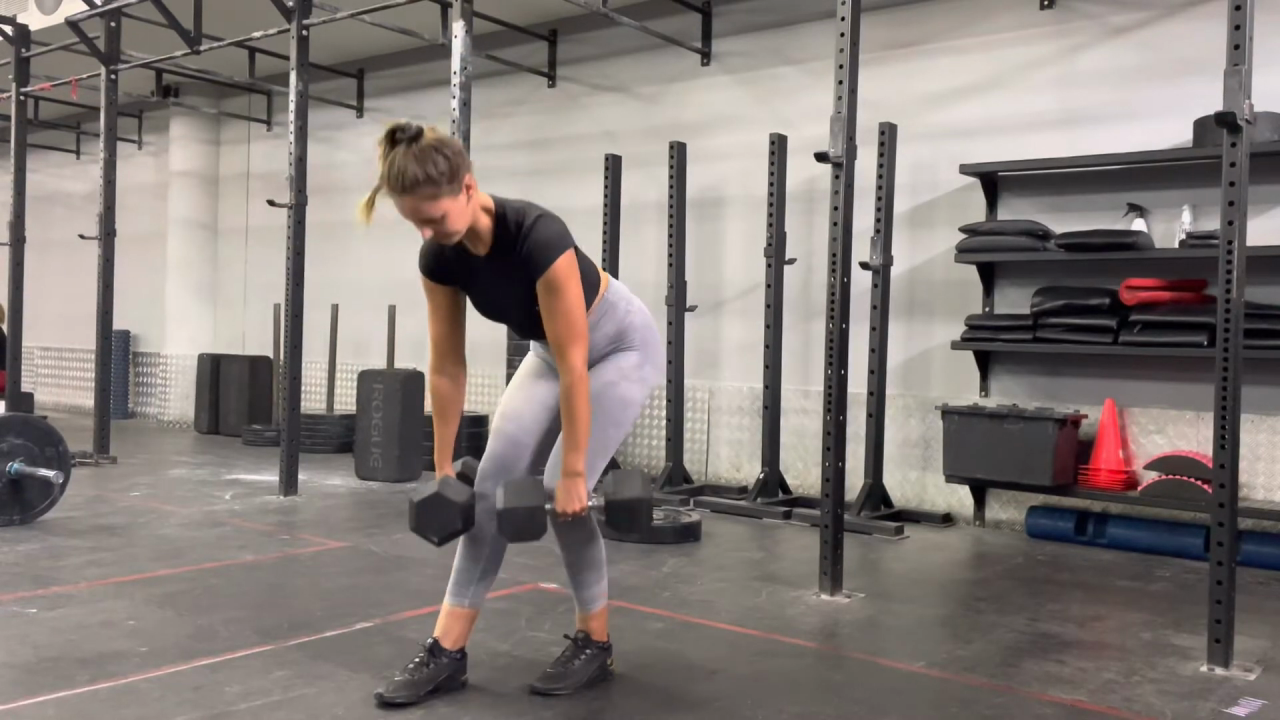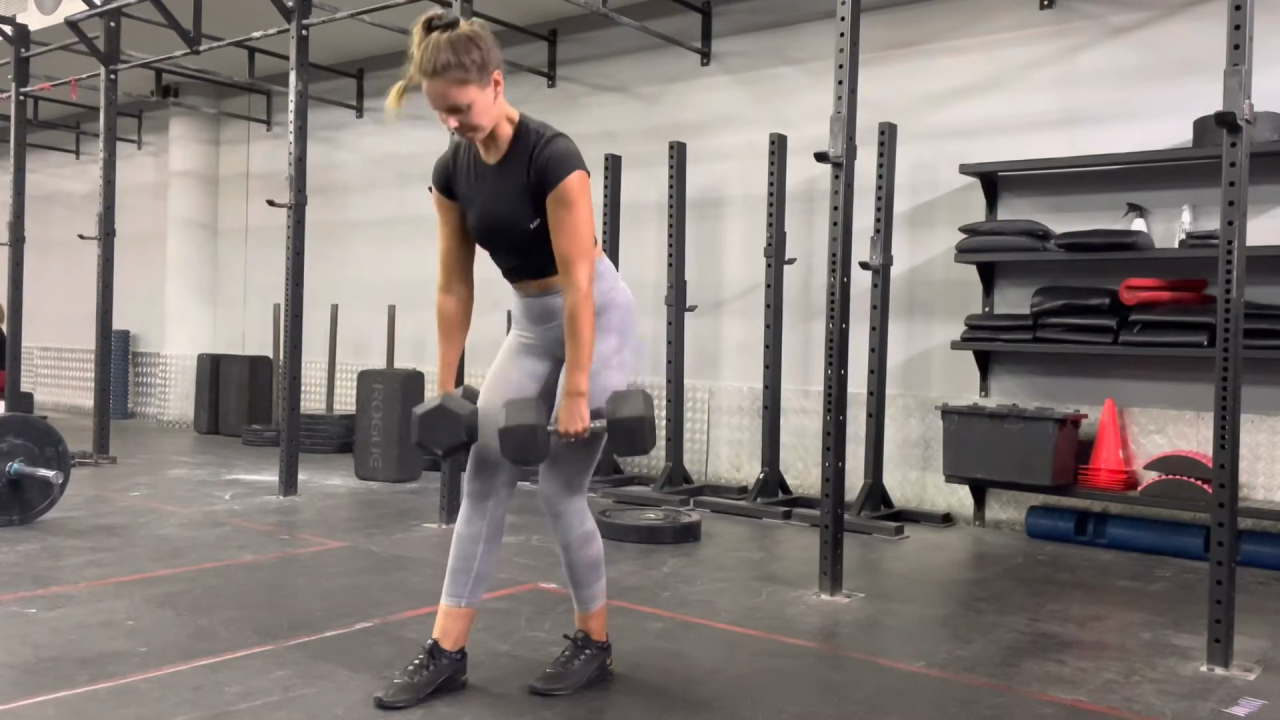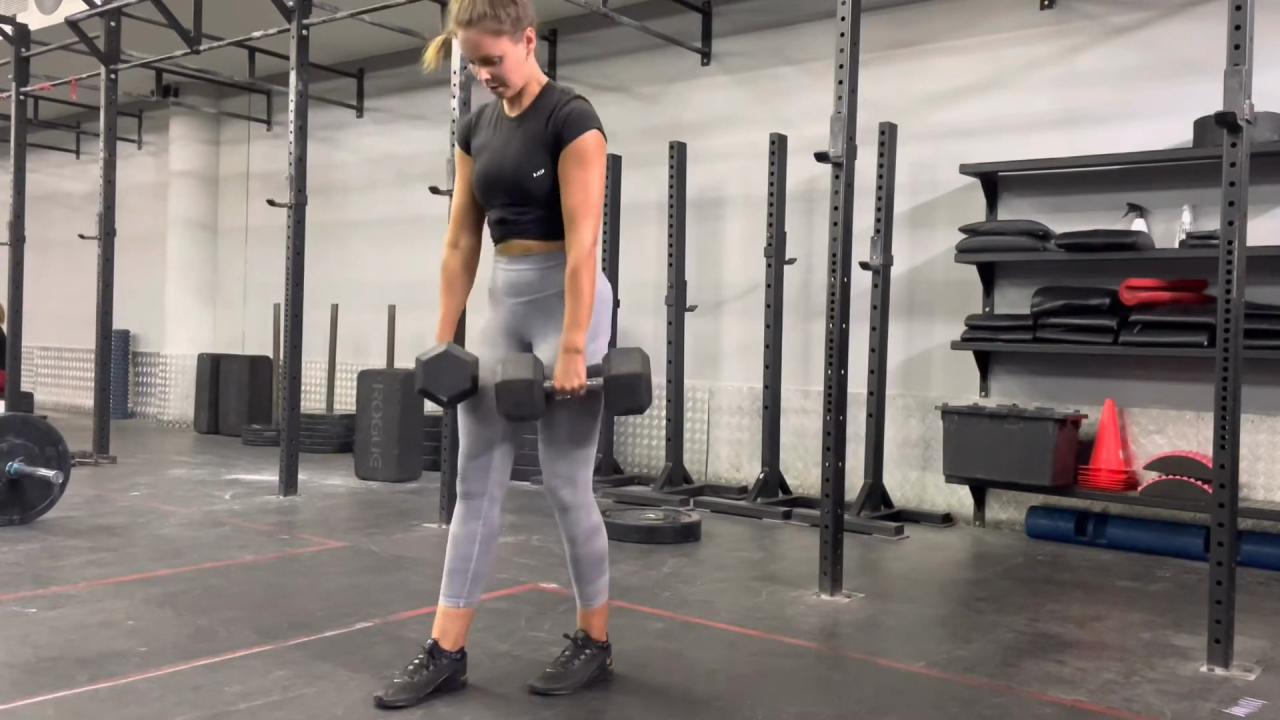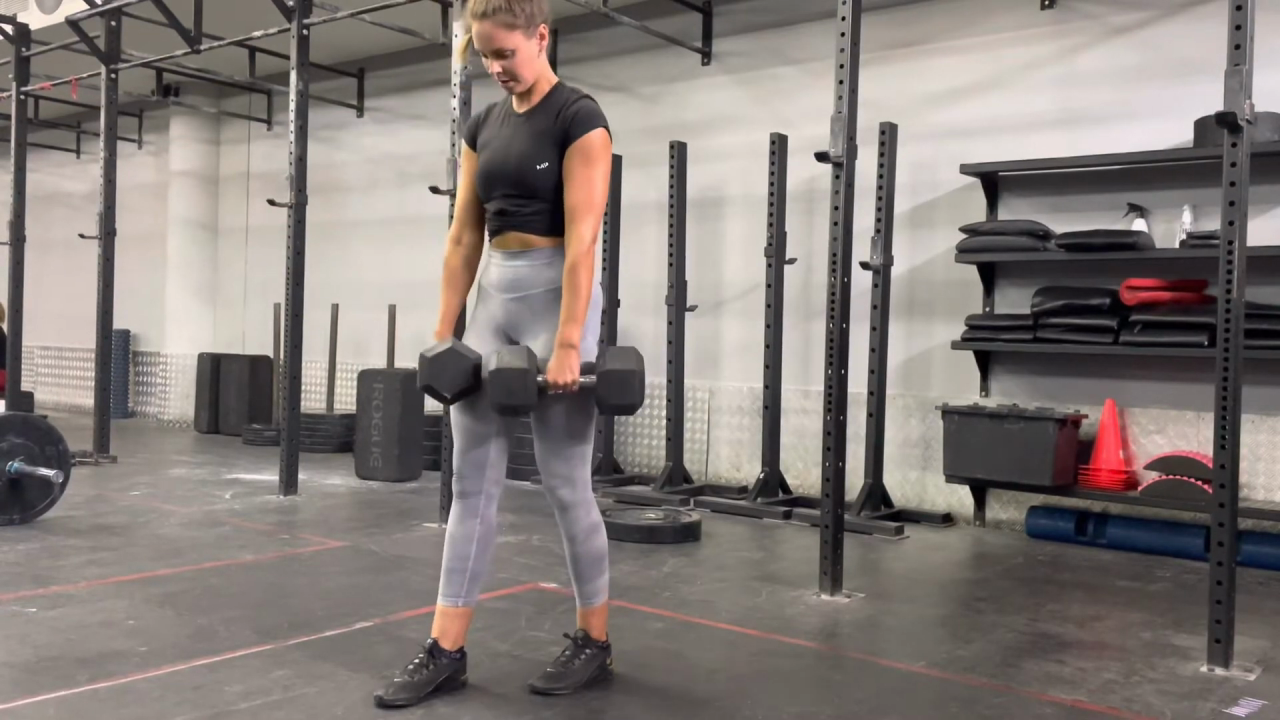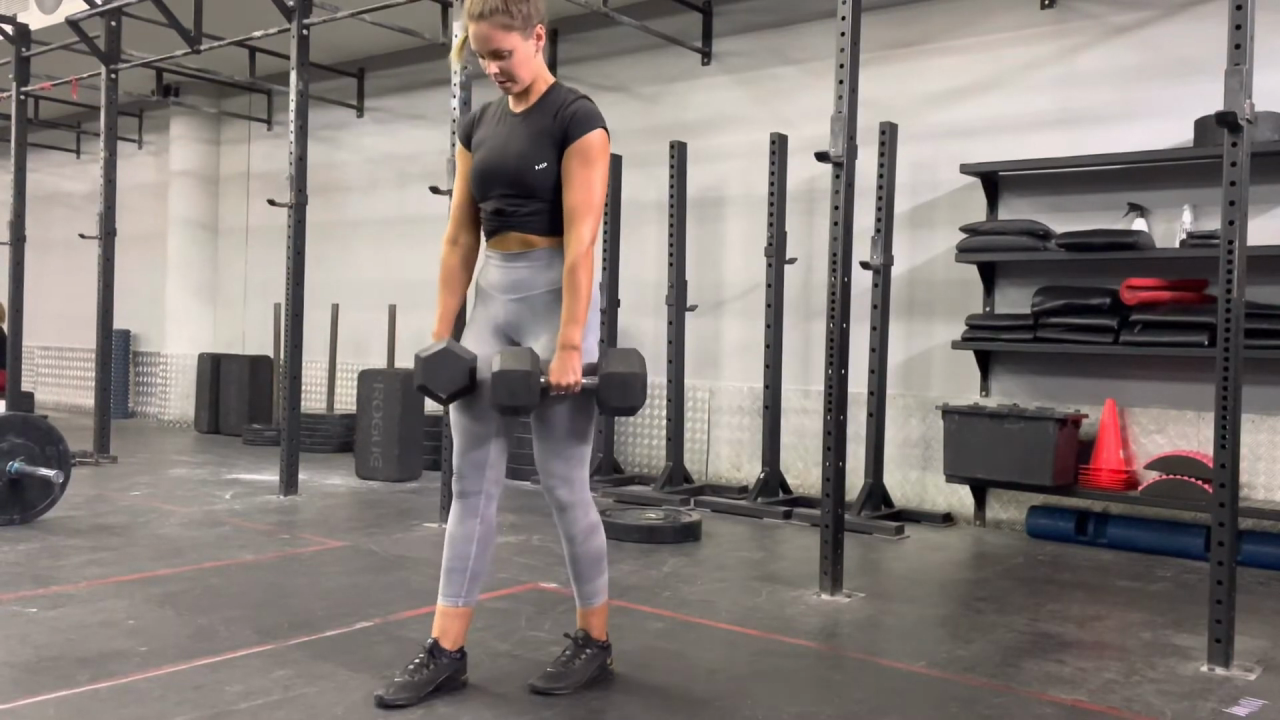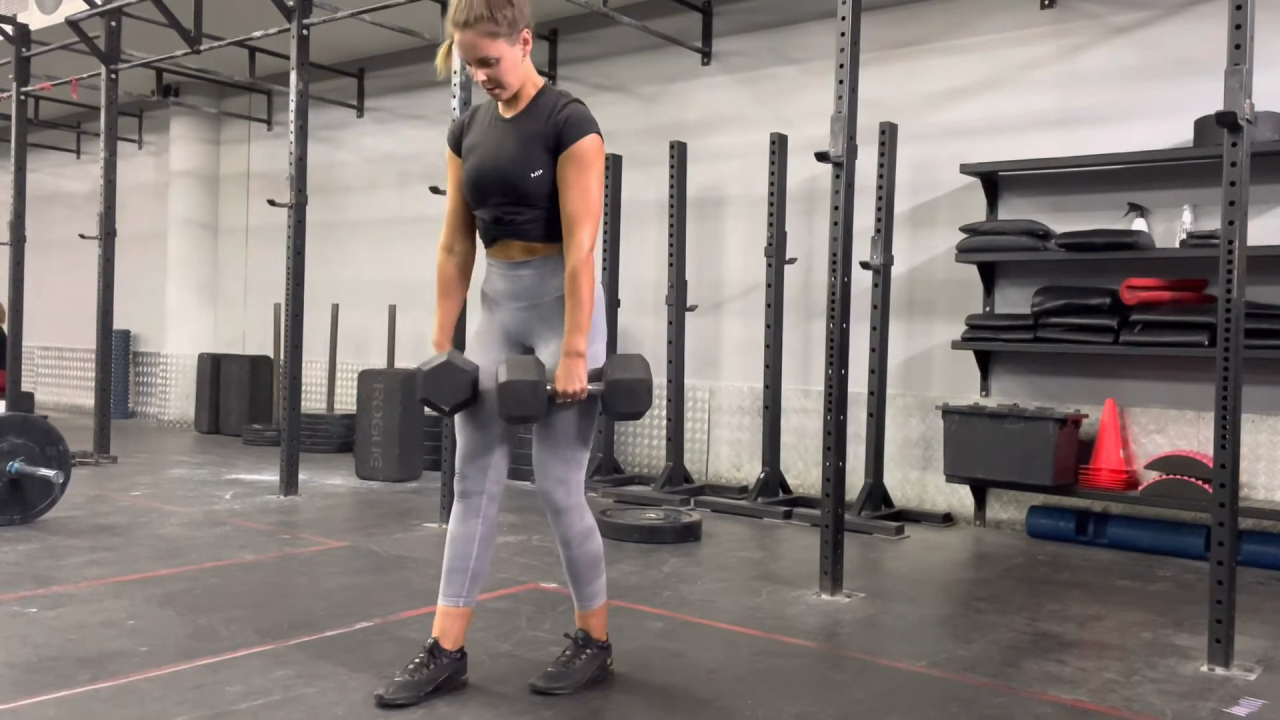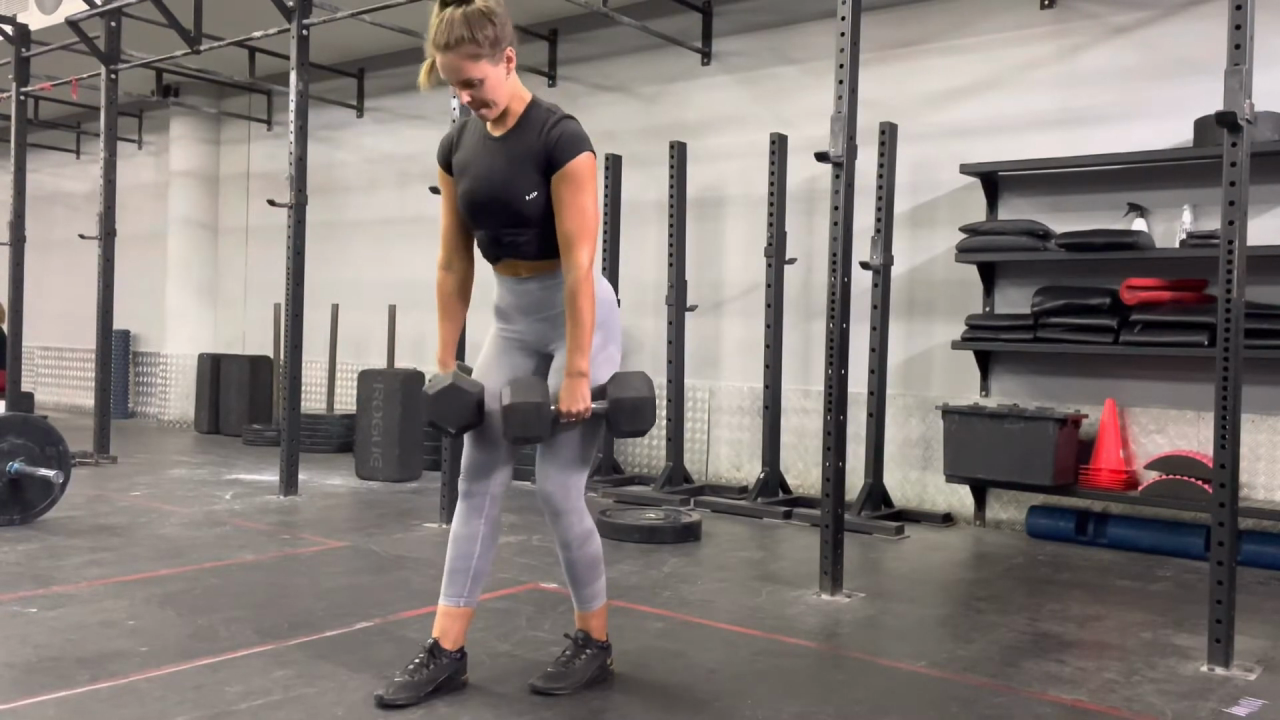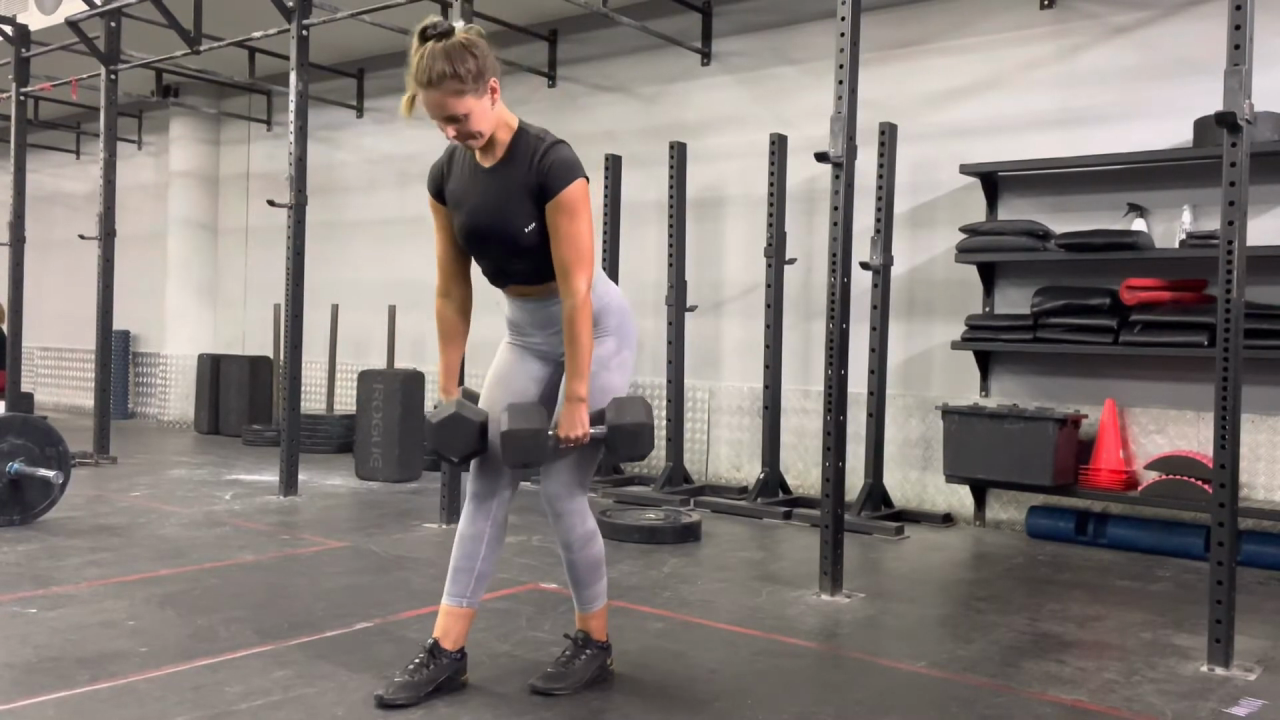
dt=0.3s
person 1, frame 1
left shoulder: (537, 236)
right shoulder: (440, 256)
left elbow: (574, 367)
right elbow: (447, 367)
left wrist: (573, 473)
right wrist: (443, 468)
left hip: (621, 347)
right hip: (547, 352)
left knee: (561, 493)
right knee: (492, 483)
left ankle: (595, 643)
right ankle: (448, 649)
person 1, frame 2
left shoulder: (552, 155)
right shoulder: (453, 168)
left elbow: (579, 283)
right elbow: (454, 285)
left wrist: (577, 395)
right wrist: (446, 386)
left hip: (598, 320)
right hip: (527, 324)
left knee: (559, 491)
right knee: (483, 483)
left ankle: (594, 643)
right ankle: (447, 650)
person 1, frame 3
left shoulder: (570, 117)
right shoulder: (475, 127)
left elbow: (583, 240)
right elbow: (462, 241)
left wrist: (573, 349)
right wrist: (444, 339)
left hip: (566, 300)
right hip: (503, 305)
left knee: (565, 483)
right knee: (476, 480)
left ankle: (594, 642)
right ankle: (446, 648)
person 1, frame 4
left shoulder: (579, 116)
right shoulder: (484, 124)
left elbow: (582, 238)
right elbow: (464, 236)
left wrist: (567, 345)
right wrist: (443, 332)
left hip: (555, 298)
right hip: (492, 302)
left knee: (565, 484)
right knee: (471, 481)
left ankle: (594, 641)
right ankle: (445, 650)
person 1, frame 5
left shoulder: (576, 117)
right shoulder: (478, 124)
left elbow: (581, 239)
right elbow: (460, 237)
left wrist: (569, 346)
right wrist: (441, 334)
left hip: (553, 299)
right hip: (491, 303)
left knee: (563, 485)
right knee: (472, 482)
left ankle: (594, 640)
right ankle: (446, 649)
person 1, frame 6
left shoulder: (568, 121)
right shoulder: (466, 131)
left elbow: (581, 245)
right elbow: (455, 244)
left wrist: (575, 352)
right wrist: (442, 343)
left hip: (561, 306)
right hip: (497, 309)
left knee: (557, 486)
right knee: (474, 481)
left ankle: (595, 640)
right ankle: (446, 649)
person 1, frame 7
left shoulder: (559, 136)
right shoulder: (456, 147)
left elbow: (579, 265)
right elbow: (453, 262)
left wrist: (578, 373)
right wrist: (446, 362)
left hip: (576, 316)
right hip: (510, 318)
left knee: (557, 488)
right knee: (479, 482)
left ankle: (594, 642)
right ankle: (446, 650)
person 1, frame 8
left shoulder: (550, 162)
right shoulder: (445, 175)
left elbow: (577, 289)
right elbow: (452, 291)
left wrist: (576, 397)
right wrist: (450, 389)
left hip: (595, 329)
right hip: (524, 332)
left knee: (560, 488)
right knee: (486, 483)
left ankle: (595, 643)
right ankle: (447, 651)
